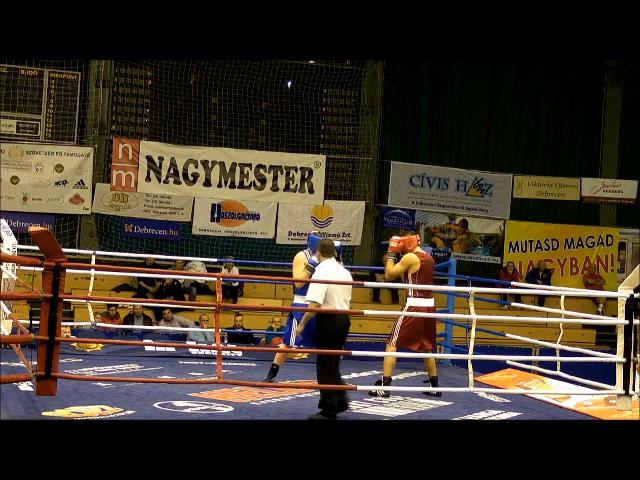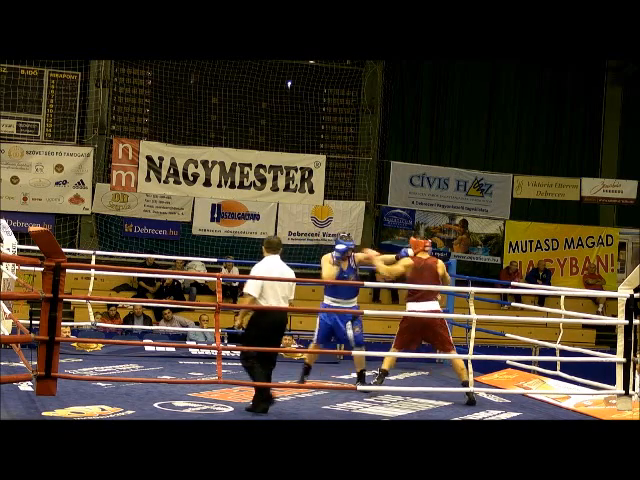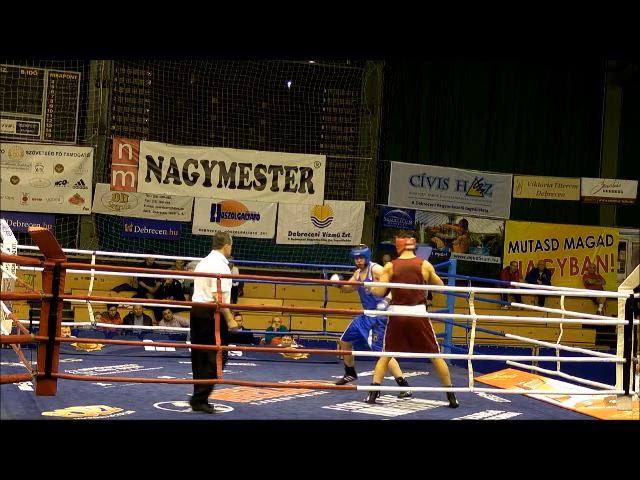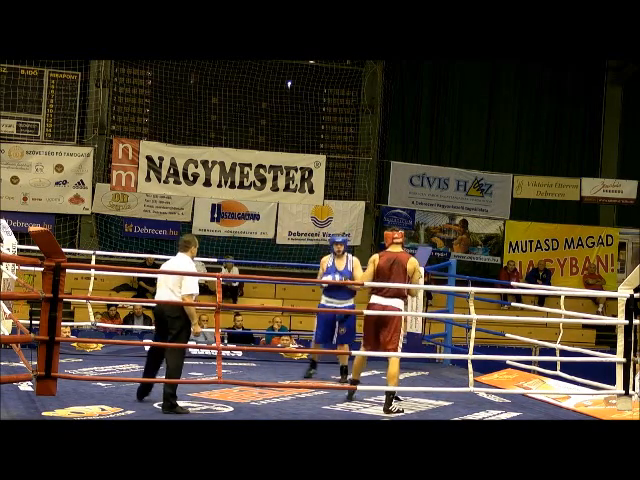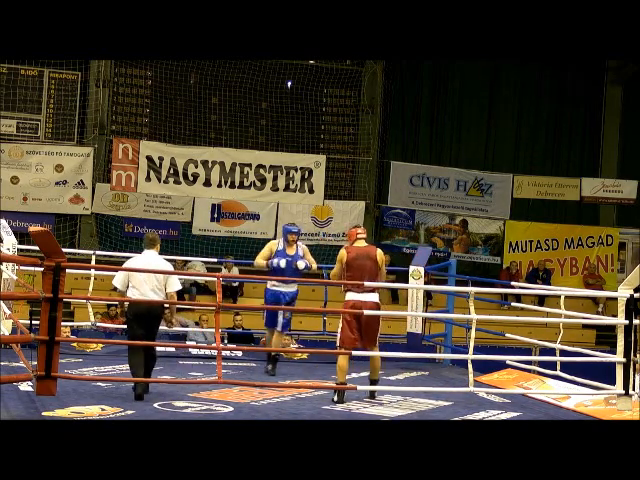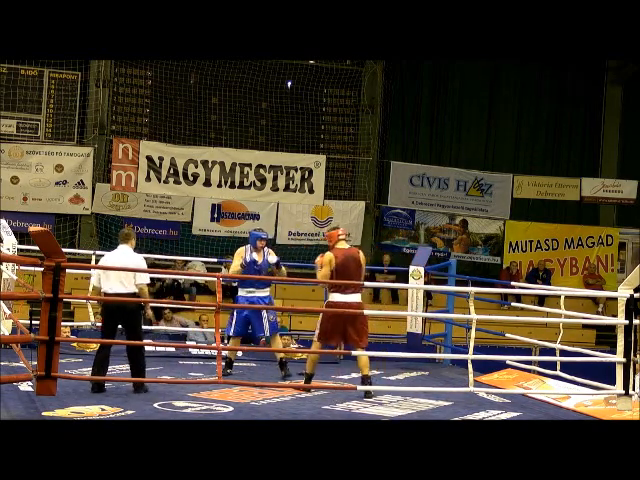
dt=0.7s
person 1, frame 1
left shoulder: (321, 273)
right shoulder: (345, 272)
left elbow: (315, 305)
left wrist: (302, 324)
left hip: (328, 320)
right hip: (343, 319)
left knee: (325, 366)
right knee: (331, 364)
left ankle: (328, 409)
right ankle: (340, 402)
person 1, frame 2
left shoulder: (260, 268)
right shoulder: (288, 270)
left elbow: (250, 298)
right elbow: (289, 300)
left wrist: (240, 317)
left hip: (262, 316)
right hip: (280, 317)
left knee: (249, 358)
right knee: (267, 360)
left ankle: (265, 395)
right ankle: (260, 401)
person 1, frame 3
left shoulder: (202, 263)
right shoulder: (220, 265)
right elbow: (218, 296)
right wrist: (230, 319)
left hip: (197, 311)
right hip: (212, 313)
left knee: (199, 357)
right knee: (216, 357)
left ankle: (200, 399)
right ankle: (200, 399)
person 1, frame 4
left shoulder: (166, 265)
right shoulder: (189, 267)
right elbow: (187, 298)
right wrist: (195, 322)
left hip: (160, 309)
right hip: (176, 312)
left knee: (156, 351)
right knee: (175, 356)
left ankle: (143, 389)
right ankle: (169, 400)
person 1, frame 5
left shoulder: (131, 262)
right shoulder: (165, 265)
left elbow: (120, 289)
right elbow: (172, 295)
right wrist: (172, 315)
left hip: (135, 308)
right hip: (155, 308)
left knee: (135, 349)
right knee: (148, 347)
left ankle: (140, 387)
right ankle: (143, 384)
person 1, frame 6
left shoulder: (106, 257)
right shoulder: (137, 259)
left elbow: (96, 286)
right elbow: (142, 287)
left wrist: (103, 303)
right wrist: (147, 307)
left hip: (109, 301)
right hip: (130, 302)
left knee: (105, 343)
right knee: (135, 343)
left ankle: (97, 383)
right ankle: (139, 383)
person 2, frame 1
left shoulder: (410, 257)
right shoulder: (428, 258)
left elbow: (389, 274)
left wrist: (391, 253)
right wrist: (398, 254)
left hip: (414, 306)
right hip: (429, 306)
left knee: (392, 344)
right knee: (426, 348)
left ankle: (384, 385)
right ankle: (434, 385)
person 2, frame 2
left shoulder: (408, 262)
right shoulder: (438, 263)
left elbow: (386, 273)
right elbow: (446, 283)
left wrist: (377, 260)
left hip: (413, 311)
right hip: (433, 311)
left knee: (396, 349)
right knee: (450, 351)
left ankle: (380, 379)
right ankle: (468, 389)
person 2, frame 3
left shoulder: (390, 266)
right shoulder: (425, 265)
left elbow: (378, 291)
right elbow: (440, 287)
left wrist: (370, 289)
left hip: (397, 315)
right hip: (419, 315)
left knee: (386, 355)
right knee: (435, 355)
left ankle: (373, 393)
right ankle: (451, 395)
person 2, frame 4
left shoulder: (377, 258)
right shoulder: (412, 261)
left elbow: (364, 283)
right elbow: (413, 292)
left hip: (375, 305)
right hip: (395, 308)
left knee: (365, 349)
right knee: (394, 354)
left ankle: (352, 387)
right ankle: (389, 401)
person 2, frame 5
left shoulder: (344, 252)
right shoulder: (378, 253)
left elbow: (334, 278)
right elbow: (382, 280)
left hip: (352, 302)
right hip: (372, 302)
left knee: (344, 348)
right knee: (373, 347)
left ankle: (340, 392)
right ankle: (373, 388)
person 2, frame 6
left shoulder: (330, 255)
right shoulder: (359, 254)
left elbow: (323, 281)
left wrist: (319, 266)
left hip: (335, 302)
right hip: (356, 303)
left knee: (318, 341)
right knee: (360, 345)
left ankle: (307, 380)
right ankle: (366, 383)
person 3, frame 1
right shoulder: (301, 257)
right elbow: (298, 283)
right wrist: (310, 266)
right hip: (302, 306)
right knee: (289, 343)
right ankle: (271, 374)
person 3, frame 2
left shoulder: (355, 256)
right shoulder: (327, 259)
right elbow: (327, 280)
right wrist: (336, 260)
left hip: (350, 308)
right hip: (329, 307)
left knee: (357, 344)
right knee: (318, 343)
left ankle: (361, 380)
right ankle: (305, 372)
person 3, frame 3
left shoulder: (376, 269)
right shoulder: (358, 272)
right elbow: (348, 288)
right wrist: (339, 283)
left hip: (380, 316)
right hip: (365, 315)
left knee: (382, 352)
right knee: (344, 341)
left ankle: (404, 385)
right ankle: (350, 373)
person 3, frame 4
left shoulder: (353, 261)
right shoulder: (325, 261)
right elbow: (320, 279)
left wrist: (343, 280)
right wrist: (324, 281)
left hip: (346, 307)
right hip: (327, 306)
left knee: (343, 342)
right knee: (318, 340)
left ankle: (344, 373)
right ankle: (312, 365)
person 3, frame 5
left shoulder: (302, 248)
right shoulder: (273, 244)
left elbow: (314, 266)
right elbow: (257, 262)
left wrist: (308, 266)
right wrist: (271, 263)
left hip: (289, 293)
right hip: (273, 291)
left knee: (281, 328)
right knee: (270, 327)
left ankle: (273, 361)
right ankle: (270, 358)
person 3, frame 6
left shoulder: (269, 253)
right shoulder: (241, 252)
left elbow: (283, 275)
right elbow: (232, 274)
left wrist: (278, 264)
right wrist: (244, 262)
left hip: (263, 298)
right hip: (244, 298)
left knee: (273, 332)
right knee: (236, 334)
left ankle: (283, 367)
right ankle: (228, 366)
